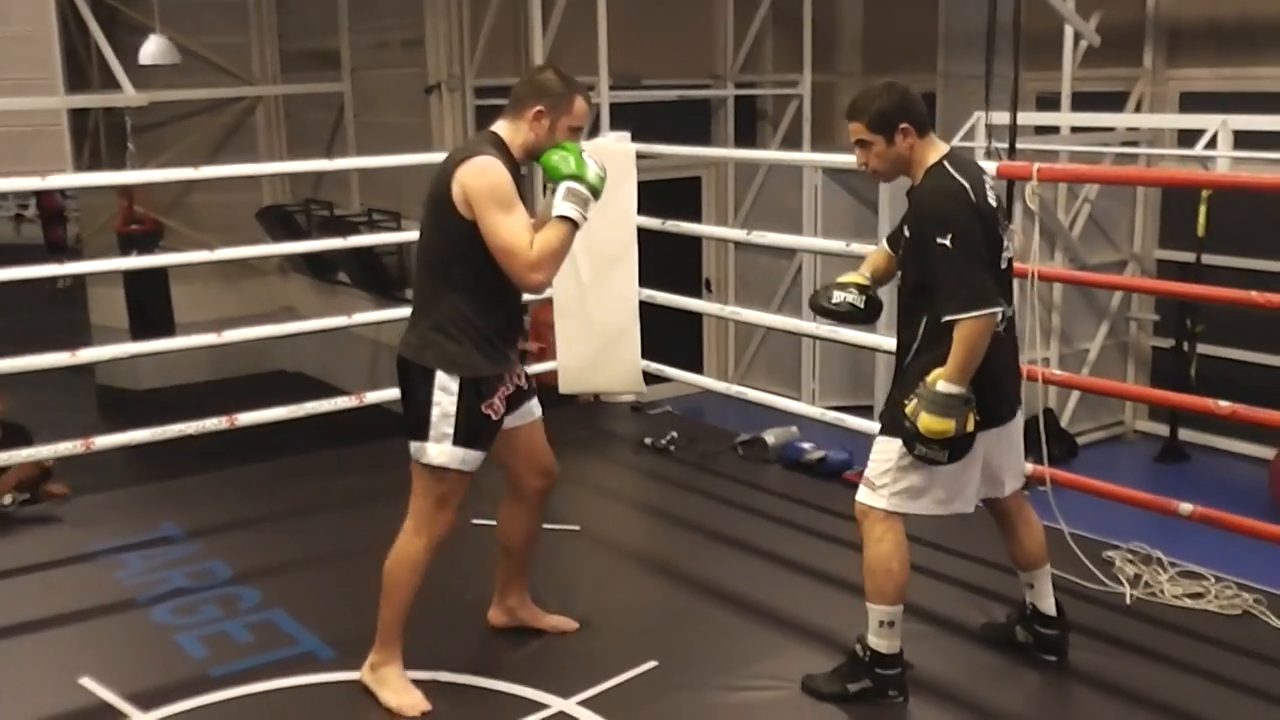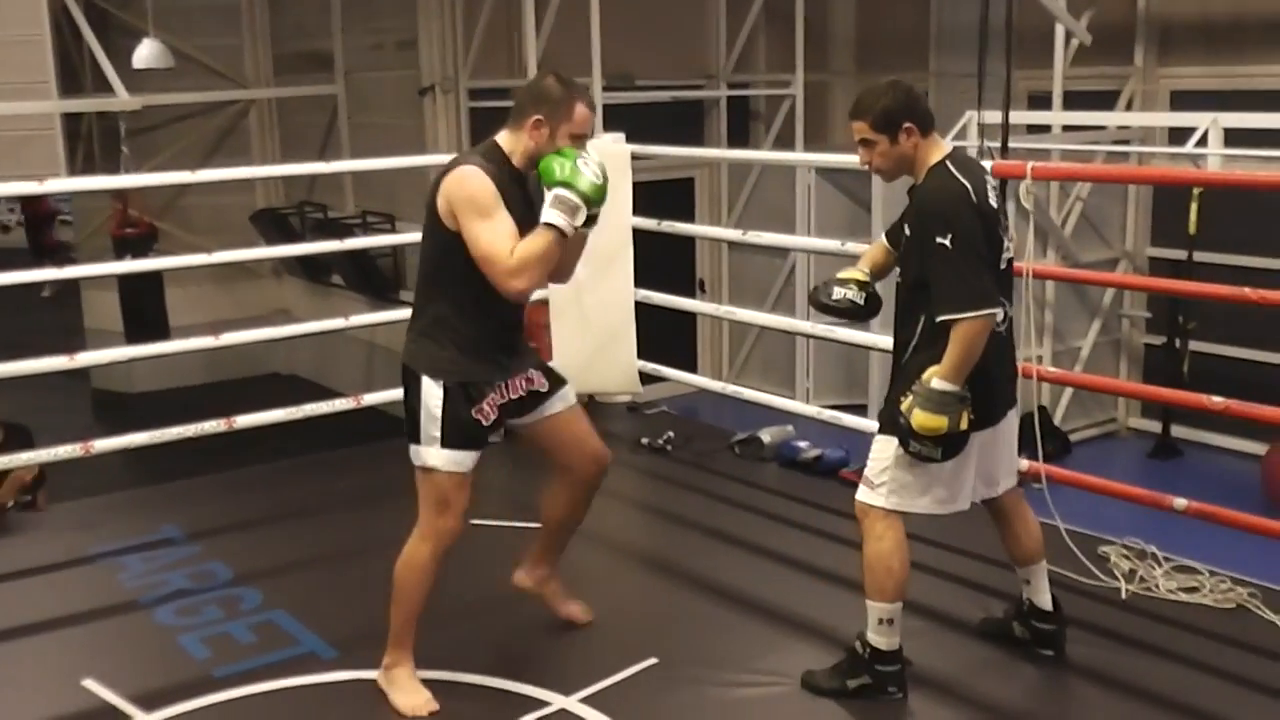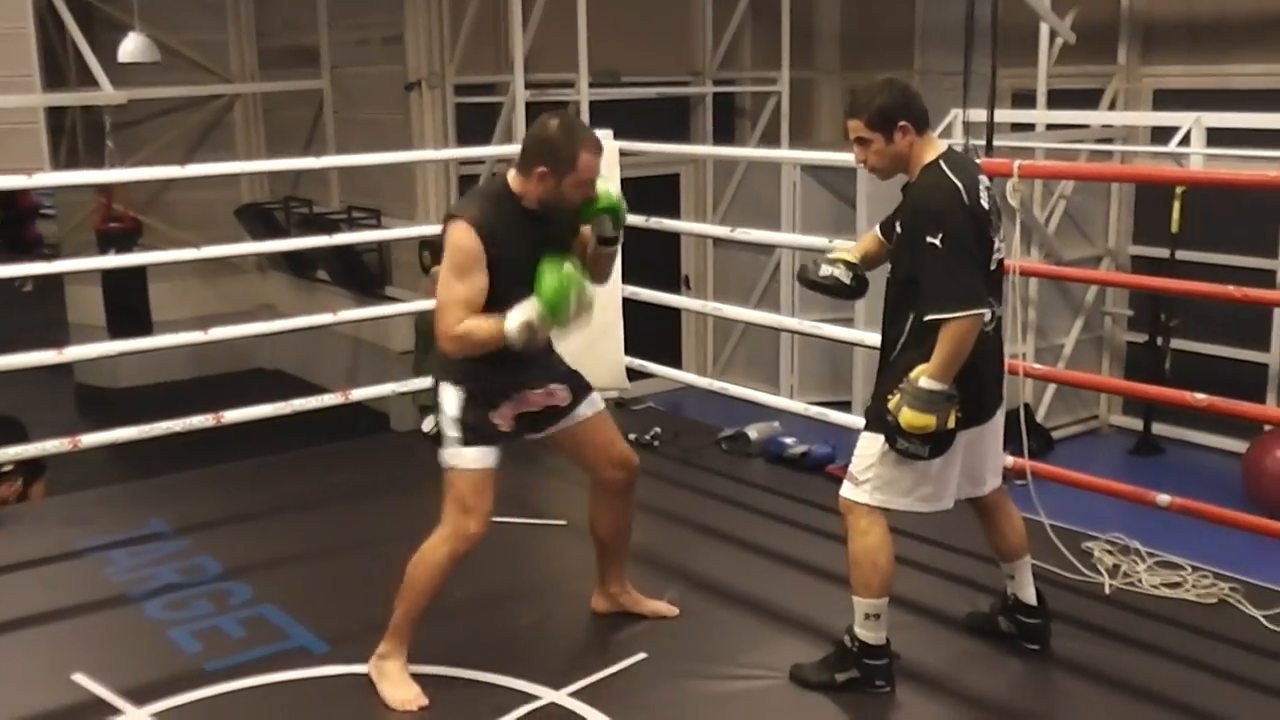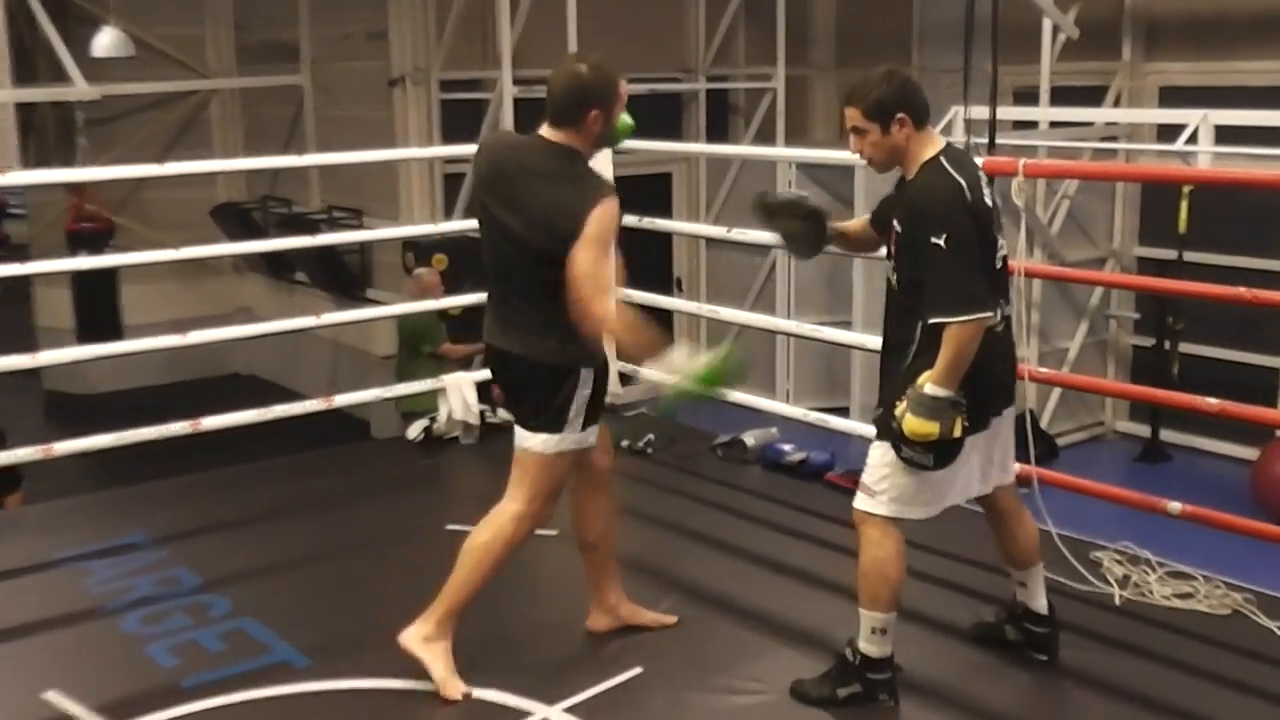
dt=0.2s
person 1, frame 1
left shoulder: (508, 168)
right shoulder: (482, 170)
left elbow: (534, 263)
right elbow: (533, 272)
left wrist: (571, 198)
right wrist: (572, 198)
left hip: (494, 357)
right hip: (448, 365)
left knee: (536, 478)
right knee: (433, 518)
left ankle: (512, 602)
right ankle: (384, 661)
person 1, frame 2
left shoulder: (528, 177)
right shoulder: (471, 179)
left elbow: (554, 272)
right elbow: (510, 278)
left wrist: (581, 209)
right wrist: (561, 207)
left hip: (509, 358)
right hip: (448, 369)
left knee: (589, 460)
right knee: (442, 523)
left ankle: (540, 570)
right ankle: (396, 661)
person 1, frame 3
left shoulder: (561, 202)
right shoulder: (474, 224)
left elbow: (598, 273)
right elbow: (452, 335)
left wrist: (608, 231)
right wrist: (526, 318)
left hip: (537, 367)
right hip: (477, 381)
left knee: (617, 469)
right knee: (466, 525)
left ankle: (614, 591)
person 1, frame 4
left shoulder: (496, 149)
right shoulder: (589, 198)
right elbow: (595, 312)
right wrist: (670, 357)
left hip: (511, 344)
right hip: (556, 358)
left knee: (595, 461)
right knee: (527, 500)
left ankle: (609, 604)
right ankle: (432, 633)
person 2, frame 1
left shoulder: (942, 197)
right shoulder: (958, 177)
left elbow: (978, 310)
right elbow: (902, 245)
left wrist: (947, 391)
right wrist: (862, 278)
left hip: (953, 383)
right hip: (994, 383)
left knee: (876, 510)
right knee: (1007, 497)
left ankle: (881, 664)
right ankle: (1044, 623)
person 2, frame 2
left shoulder: (944, 197)
right shoulder: (962, 176)
left elbow: (976, 311)
right elbow: (901, 239)
left wrist: (941, 389)
right wrist: (862, 271)
left hip: (950, 381)
right hip: (990, 381)
left knee: (876, 508)
right knee: (1002, 494)
left ankle: (880, 660)
right ankle: (1040, 617)
person 2, frame 3
left shoulder: (937, 198)
right shoulder: (958, 174)
left elbow: (965, 311)
right elbow: (895, 234)
left wrist: (930, 387)
right wrist: (852, 257)
left hip: (936, 380)
right hip: (977, 380)
left knee: (861, 503)
right knee: (987, 492)
left ankle: (868, 654)
right ankle: (1025, 611)
person 2, frame 4
left shoulder: (939, 198)
right shoulder: (931, 179)
left elbow: (970, 313)
right elbow: (880, 231)
left wrist: (936, 395)
right wrist: (814, 223)
left hip: (950, 386)
right hip: (986, 382)
left knee: (877, 517)
right knee: (997, 498)
left ankle: (870, 668)
right ankle: (1036, 616)
